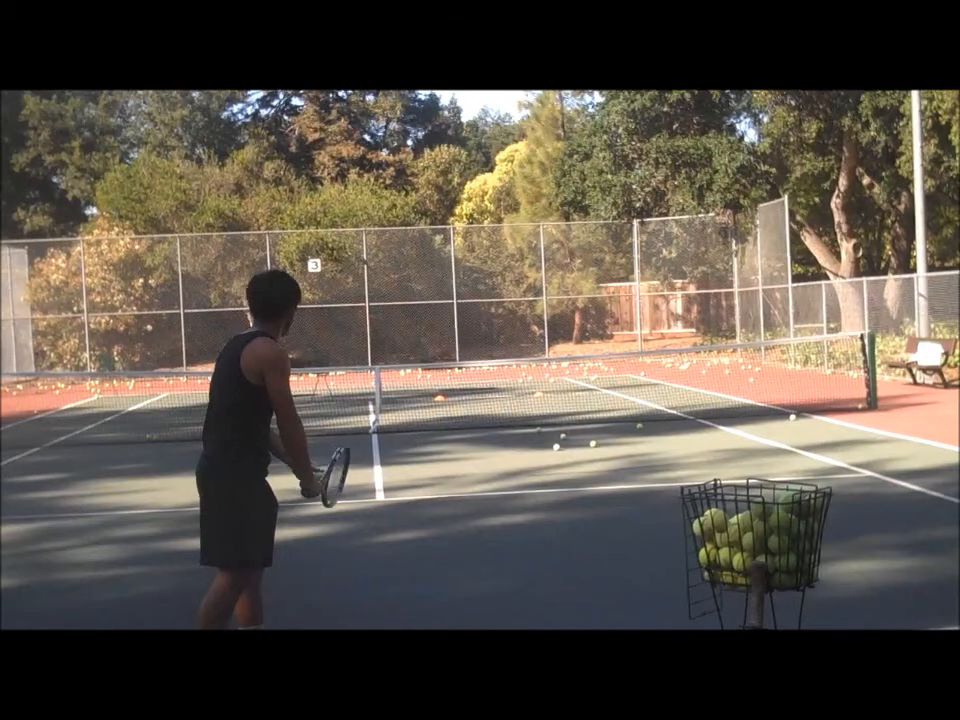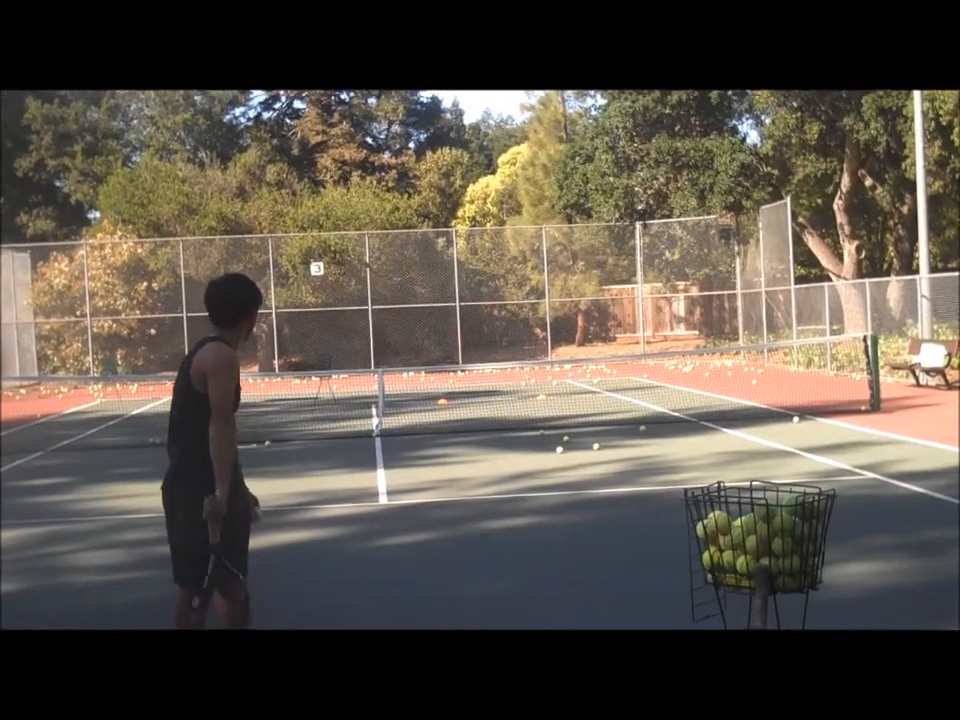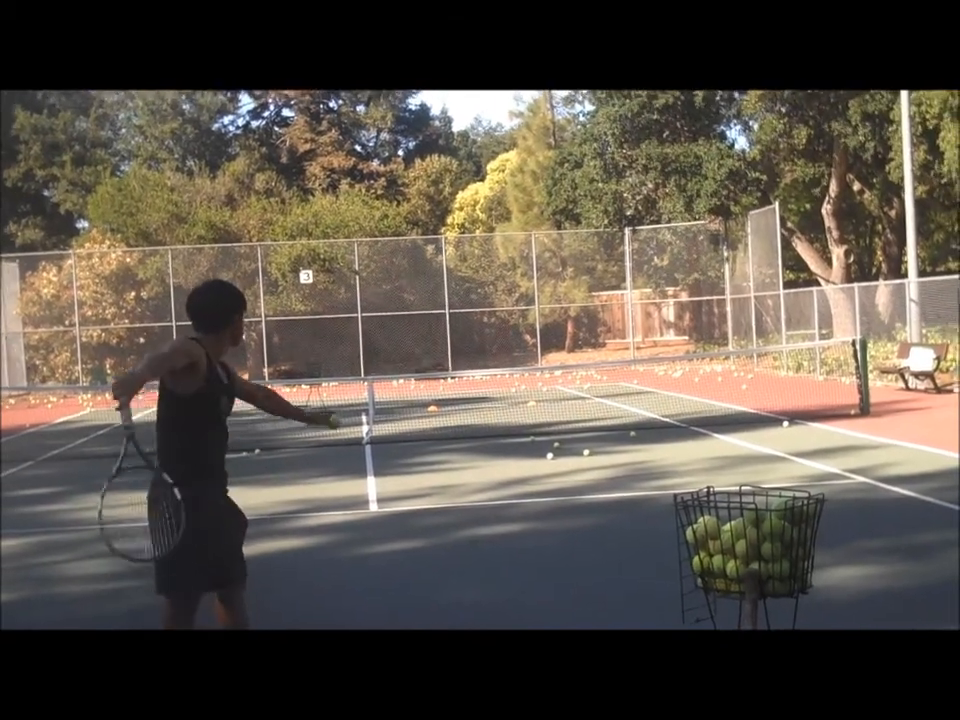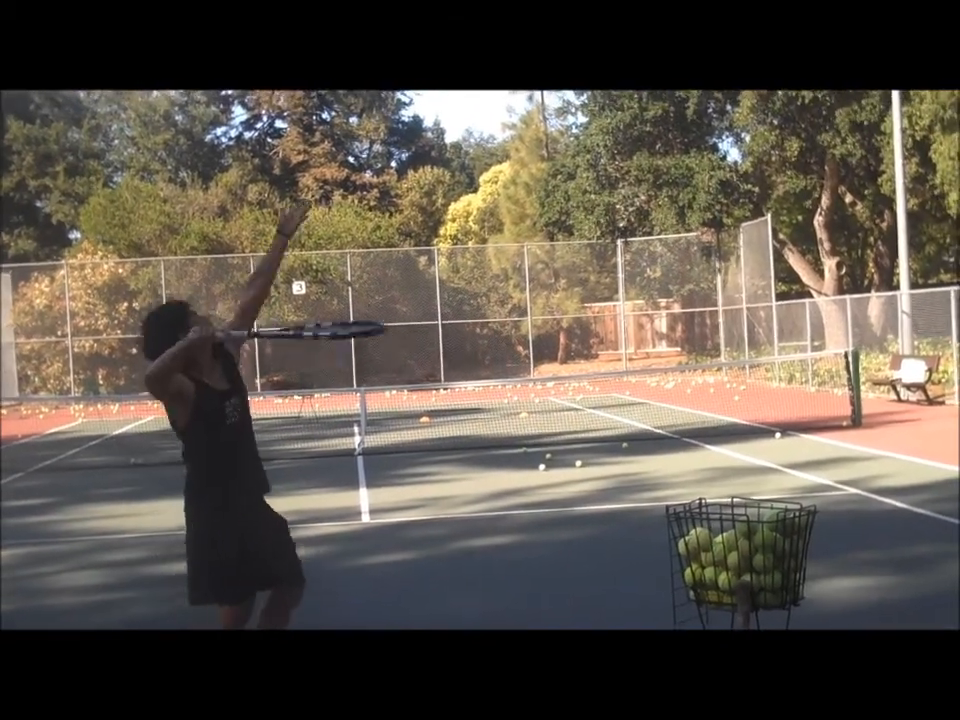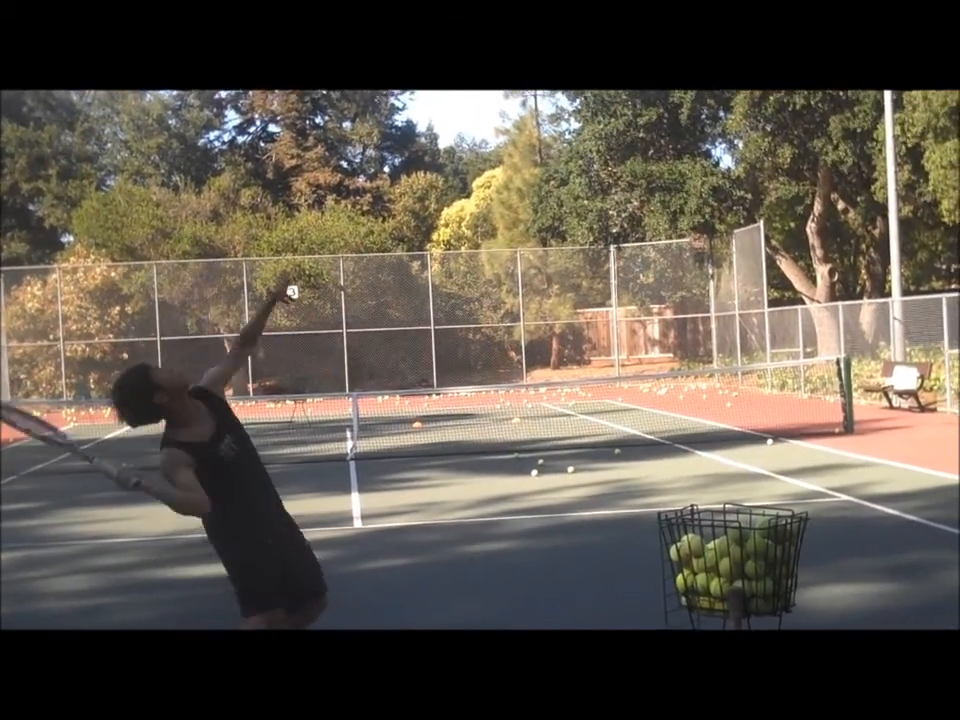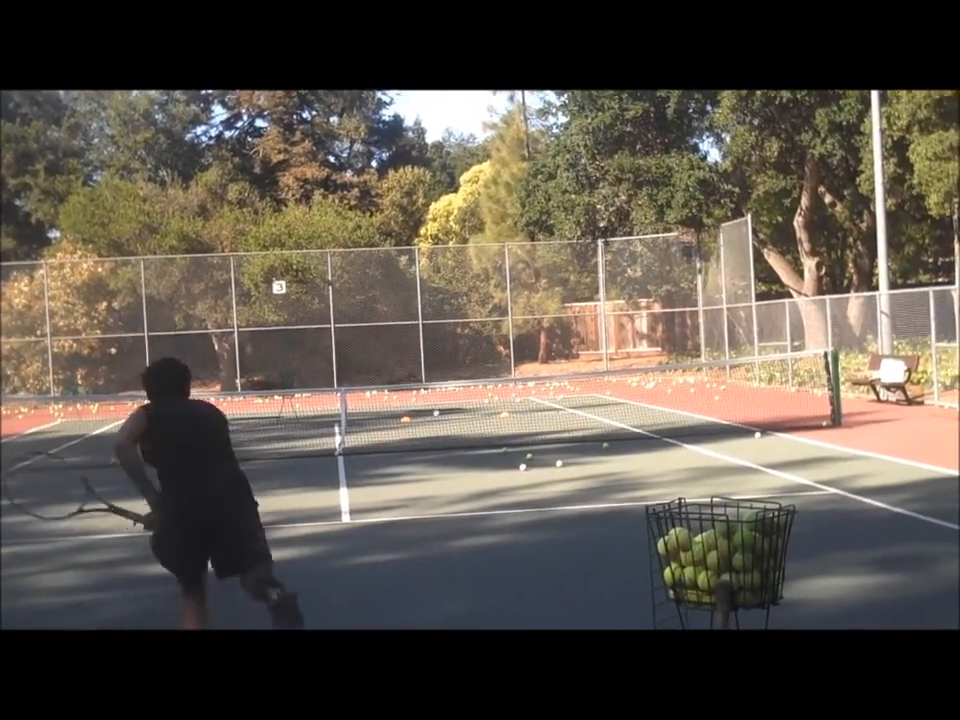
dt=0.7s
person 1, frame 1
left shoulder: (238, 347)
right shoulder: (269, 353)
right elbow: (288, 422)
left wrist: (296, 467)
right wrist: (307, 477)
left hip: (227, 470)
right hip: (234, 476)
left knee: (250, 567)
right knee: (234, 572)
person 1, frame 2
left shoulder: (210, 353)
right shoulder: (220, 356)
right elbow: (220, 425)
left wrist: (237, 487)
right wrist: (222, 490)
left hip: (201, 486)
right hip: (197, 491)
left knee: (230, 578)
right knee: (198, 586)
person 1, frame 3
left shoulder: (219, 369)
right shoulder: (188, 353)
left elbow: (260, 395)
right elbow: (158, 361)
left wrist: (306, 416)
right wrist: (135, 378)
left hip: (209, 495)
right hip: (182, 498)
left knee: (232, 585)
right knee: (183, 599)
person 1, frame 4
left shoulder: (226, 354)
right shoulder: (181, 389)
left elbow: (255, 294)
right elbow: (154, 382)
left wrist: (283, 239)
right wrist: (189, 344)
left hip: (251, 503)
right hip: (214, 511)
left knee: (290, 586)
right knee: (237, 609)
person 1, frame 5
left shoulder: (206, 396)
right shoulder: (175, 454)
left elbow: (238, 352)
right elbow: (200, 505)
left wrist: (269, 306)
right wrist: (149, 485)
left hip: (272, 522)
right hip: (238, 537)
left knee: (310, 603)
right knee: (265, 620)
person 1, frame 6
left shoulder: (146, 416)
right shoulder: (212, 412)
left elbow: (122, 446)
left wrist: (153, 497)
left hip: (180, 508)
right hip: (232, 497)
left knee: (192, 593)
right knee: (255, 576)
right ankle: (271, 592)
